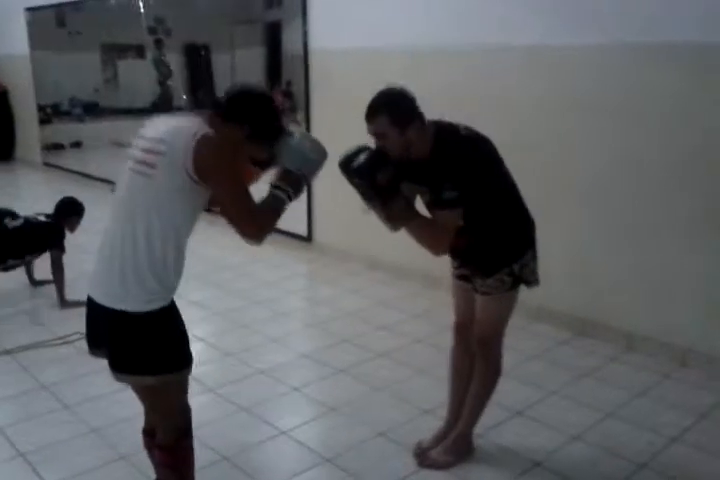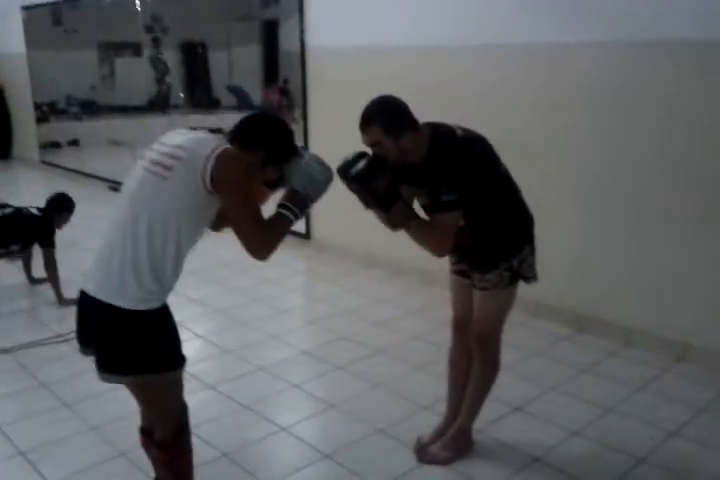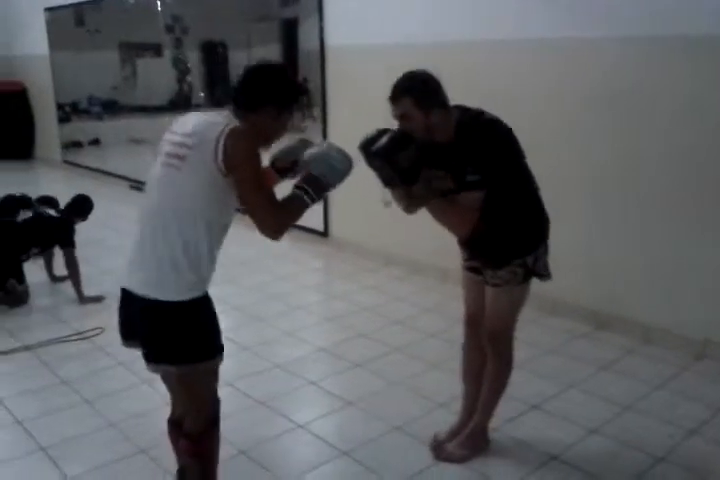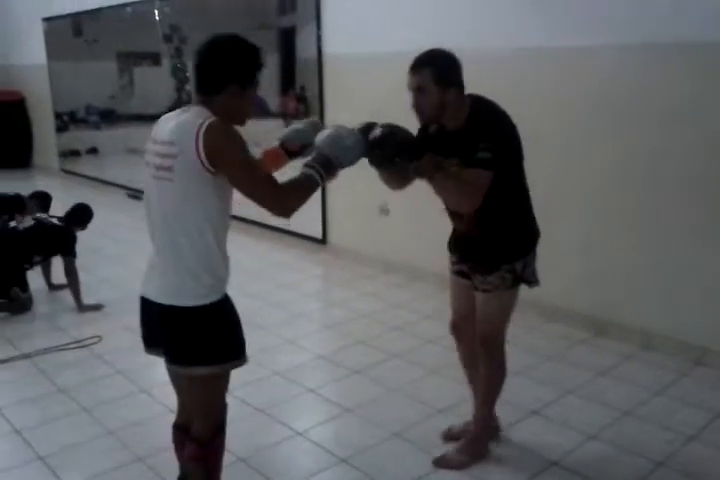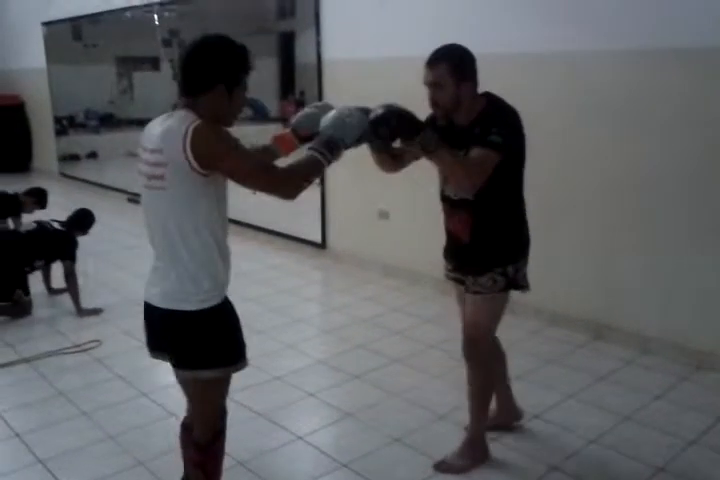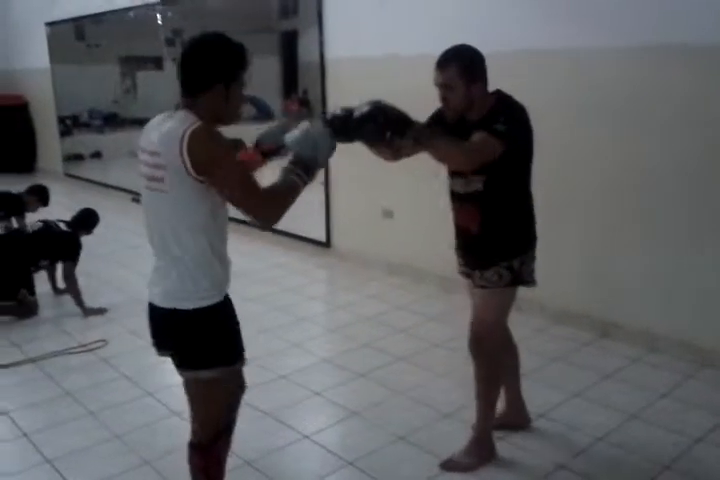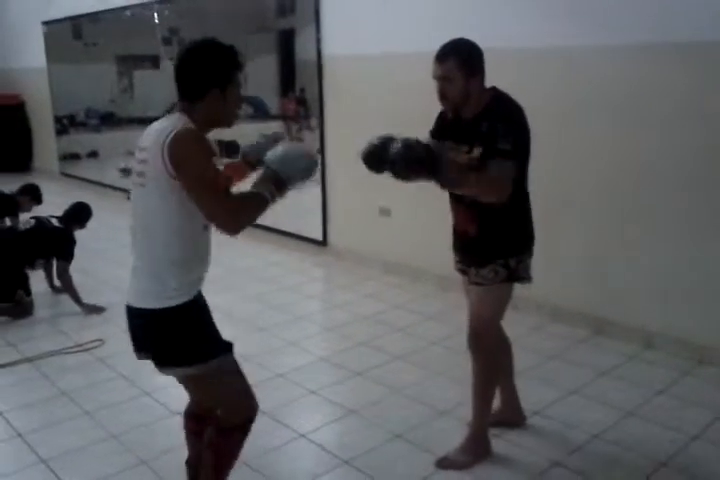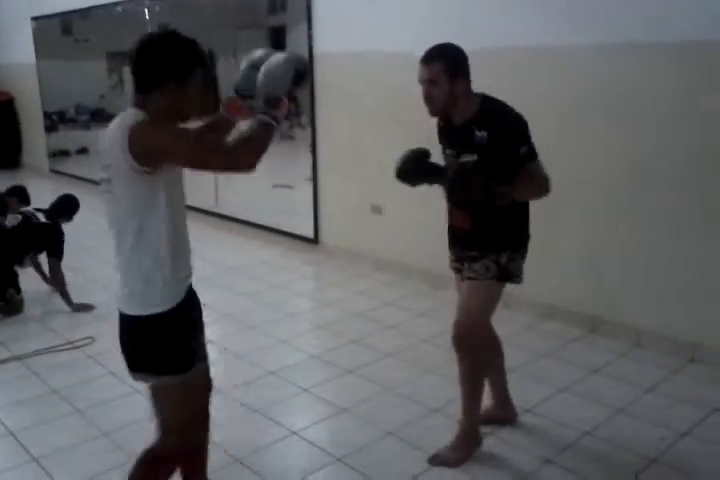
dt=0.2s
person 1, frame 1
left shoulder: (161, 128)
right shoulder: (208, 145)
right elbow: (253, 228)
left wrist: (254, 164)
right wrist: (289, 183)
left hip: (107, 299)
right hip: (141, 309)
left knee: (161, 414)
right knee: (173, 423)
person 1, frame 2
left shoulder: (179, 141)
right shoulder: (227, 162)
right elbow: (260, 245)
left wrist: (265, 187)
right wrist: (296, 202)
left hip: (100, 298)
right hip: (132, 310)
left knee: (158, 413)
right knee: (171, 422)
person 1, frame 3
left shoulder: (190, 124)
right shoulder: (237, 138)
right elbow: (272, 223)
left wrist: (276, 171)
right wrist: (312, 186)
left hip: (141, 291)
right hip: (174, 302)
left knee: (187, 406)
right knee: (201, 415)
person 1, frame 4
left shoulder: (168, 125)
right shoulder: (215, 132)
right elbow: (279, 202)
left wrist: (284, 150)
right wrist: (322, 166)
left hip: (158, 298)
right hip: (195, 307)
left knee: (191, 411)
right knee: (208, 420)
person 1, frame 5
left shoulder: (159, 129)
right shoulder: (202, 135)
left elbow: (242, 162)
right elbow: (282, 185)
left wrist: (295, 137)
right wrist: (327, 147)
left hip: (163, 303)
right hip: (197, 311)
left knee: (199, 415)
right knee: (208, 427)
person 1, frame 6
left shoulder: (159, 128)
right shoulder: (200, 138)
right elbow: (265, 211)
right wrist: (302, 165)
left hip: (168, 301)
right hip: (197, 309)
left knee: (228, 393)
right knee: (210, 426)
person 1, frame 7
left shoulder: (161, 132)
right shoulder: (187, 141)
right elbow: (231, 220)
right wrist: (272, 182)
left hip: (152, 301)
right hip: (170, 309)
left knee: (208, 400)
right knee: (239, 411)
person 1, frame 8
left shoulder: (133, 129)
right shoulder: (148, 133)
left elbow: (202, 139)
right elbow: (238, 159)
left wrist: (245, 102)
right wrist: (273, 103)
left hip: (168, 298)
right hip: (155, 312)
left knee: (195, 395)
right knee: (176, 438)
person 2, frame 1
left shoulder: (459, 155)
right shoulder: (413, 152)
left elbow: (438, 242)
right elbow: (398, 221)
left wrist: (394, 200)
left hip: (504, 251)
right hip: (468, 249)
left knee: (485, 341)
right knee: (462, 333)
left ankle: (462, 435)
right ankle: (451, 426)
person 2, frame 2
left shoulder: (456, 157)
right shoulder: (406, 157)
left elbow: (439, 244)
right elbow: (397, 222)
left wrist: (395, 206)
left hip: (502, 247)
right hip: (466, 244)
left knee: (483, 338)
right knee: (461, 329)
left ankle: (461, 432)
right ankle: (450, 422)
person 2, frame 3
left shoulder: (481, 139)
right shoulder: (427, 139)
left elbow: (460, 223)
right elbow: (411, 206)
left wrist: (416, 182)
right wrist: (392, 176)
left hip: (516, 243)
right hip: (478, 241)
left knee: (496, 335)
right knee: (473, 326)
left ankle: (478, 430)
right ankle: (466, 419)
person 2, frame 4
left shoulder: (490, 126)
right shoulder: (434, 127)
left elbow: (467, 199)
right elbow: (399, 182)
left wrist: (421, 162)
right wrist: (385, 157)
left hip: (505, 248)
right hip: (465, 245)
left knee: (487, 340)
right knee: (462, 328)
left ankle: (478, 436)
right ankle: (484, 417)
person 2, frame 5
left shoulder: (500, 120)
right shoulder: (442, 120)
left elbow: (469, 178)
right elbow: (393, 163)
left wrist: (422, 139)
right wrist: (377, 137)
left hip: (497, 253)
right hip: (461, 248)
left knee: (475, 343)
right knee: (479, 335)
left ankle: (475, 443)
right ankle: (506, 407)
person 2, frame 6
left shoulder: (508, 117)
right shoulder: (451, 117)
left elbow: (467, 158)
right elbow: (394, 152)
left wrist: (409, 130)
left hip: (504, 248)
right hip: (472, 243)
left knee: (482, 339)
right knee: (495, 329)
left ankle: (482, 440)
right ankle: (515, 410)
person 2, frame 7
left shoulder: (506, 118)
right shoulder: (451, 118)
left elbow: (497, 191)
left wrist: (440, 171)
left hip: (502, 247)
right hip: (470, 241)
left knee: (479, 337)
right knee: (487, 328)
left ankle: (478, 438)
right ankle: (511, 407)
person 2, frame 8
left shoulder: (501, 123)
right shoulder: (447, 122)
left elbow: (539, 185)
left wrist: (491, 187)
right wrist: (431, 172)
left hip: (497, 245)
right hip: (464, 240)
left knee: (464, 334)
right knee: (478, 327)
left ankle: (467, 434)
right ankle: (502, 405)
